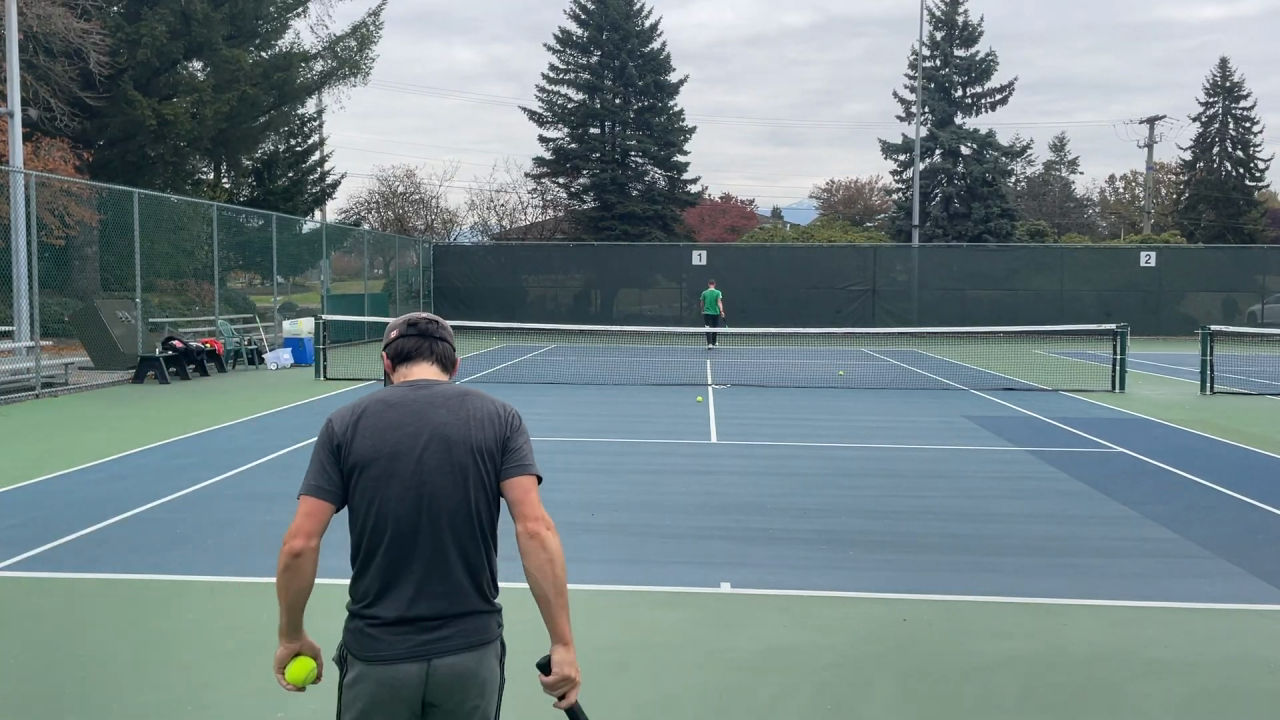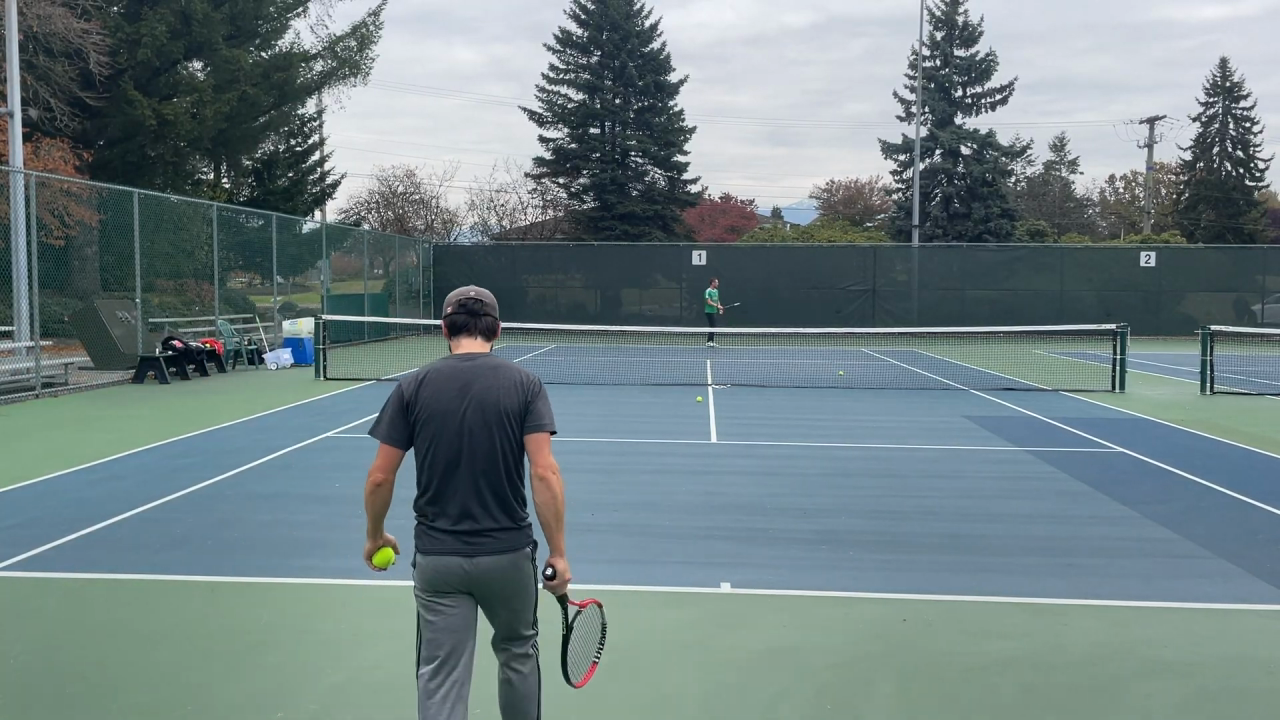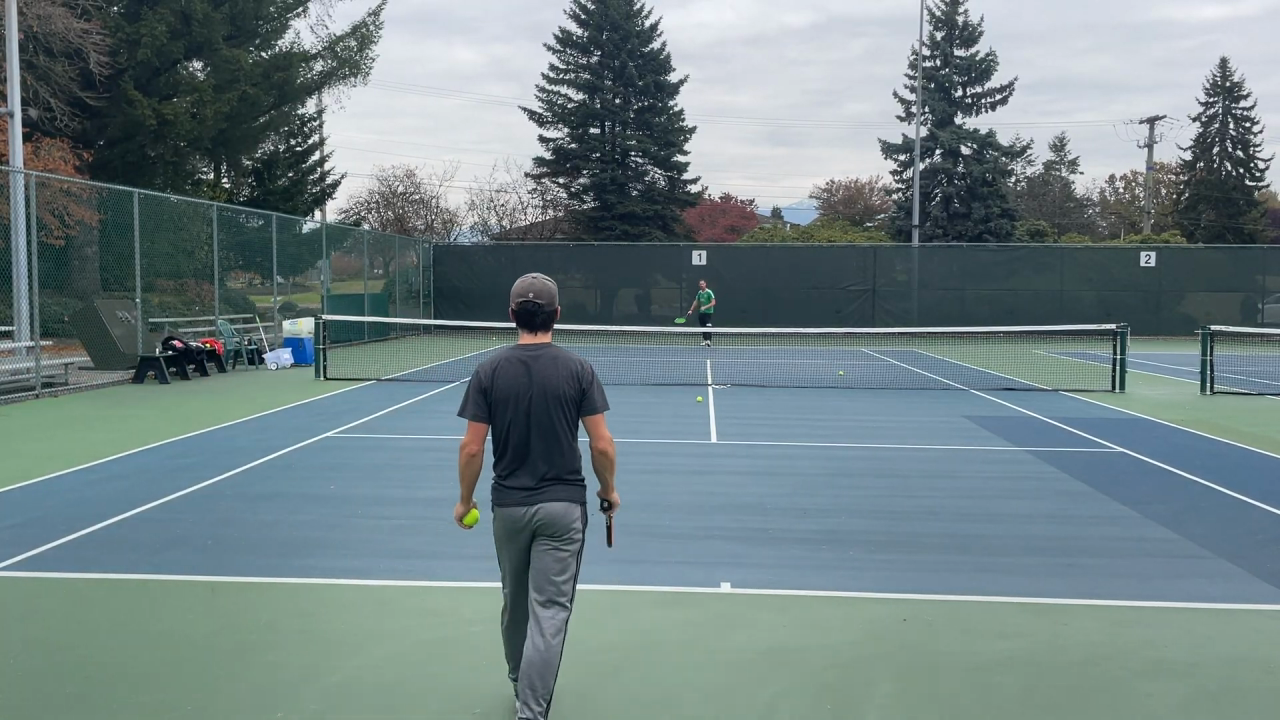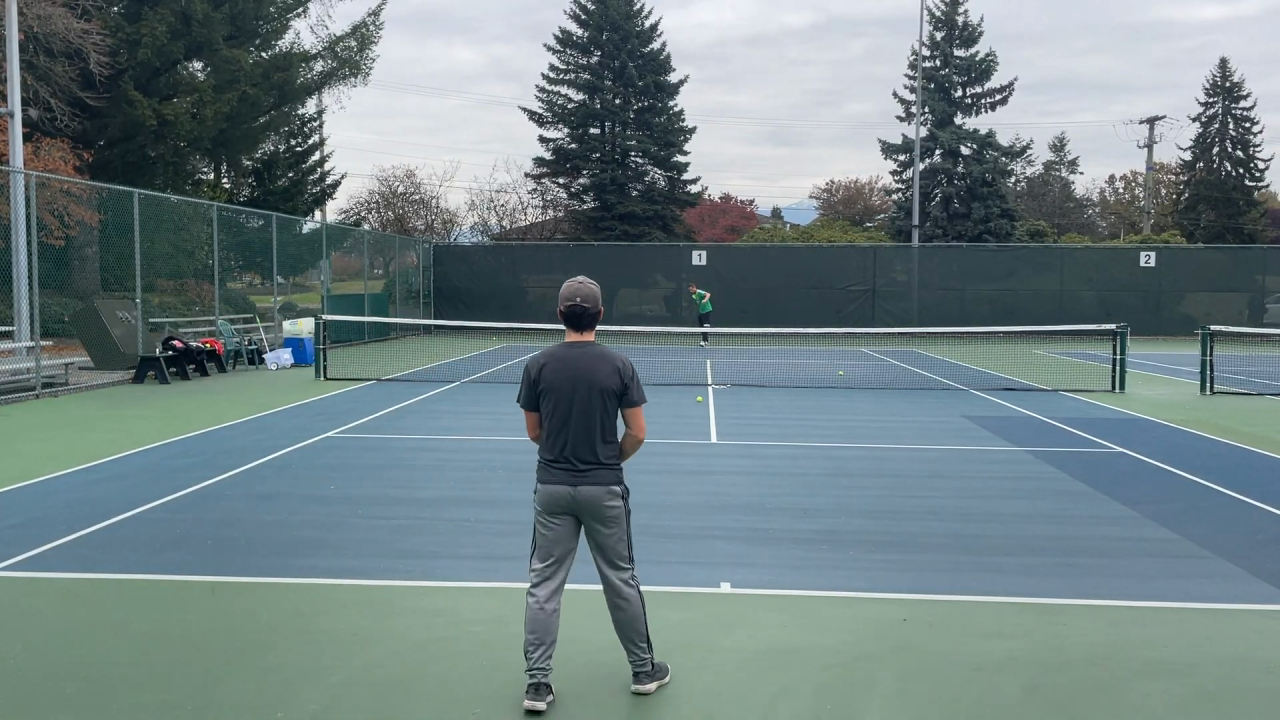
dt=0.7s
person 1, frame 1
left shoulder: (346, 423)
right shoulder: (497, 417)
left elbow: (299, 545)
right elbow: (534, 529)
left wrist: (290, 634)
right wrist: (561, 640)
left hip: (375, 651)
right hip: (470, 650)
person 1, frame 2
left shoulder: (413, 386)
right shoulder: (524, 383)
left elbow: (379, 477)
right elbow: (545, 473)
left wrist: (374, 536)
right wrist: (558, 552)
left hip: (436, 558)
right hip: (507, 553)
left knee: (439, 682)
right knee: (517, 650)
person 1, frame 3
left shoulder: (489, 371)
right shoulder: (578, 370)
left elbow: (472, 448)
right elbow: (602, 444)
left wrist: (465, 499)
right wrist: (609, 489)
left hip: (509, 506)
right hip: (563, 506)
left knee: (515, 603)
right knee: (549, 614)
person 1, frame 4
left shoulder: (538, 364)
right shoulder: (619, 365)
left elbow: (534, 432)
right elbow: (636, 435)
left hip: (552, 487)
right hip: (603, 489)
left knee: (544, 581)
right knee: (619, 579)
left ankle: (538, 679)
right ankle: (643, 669)
